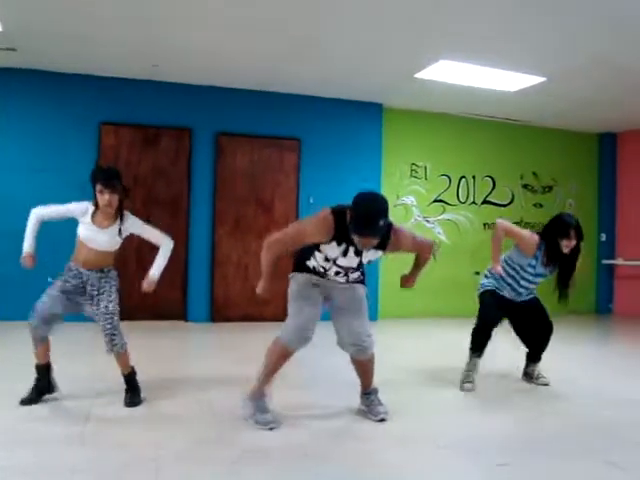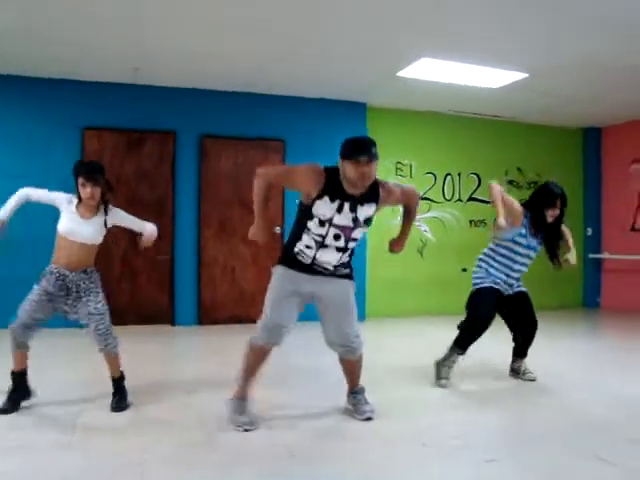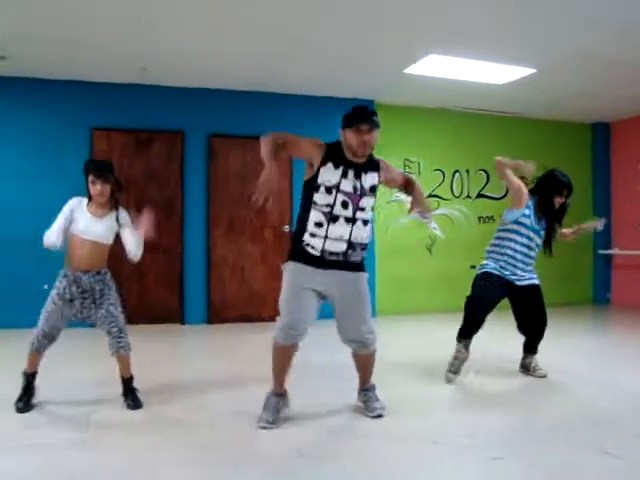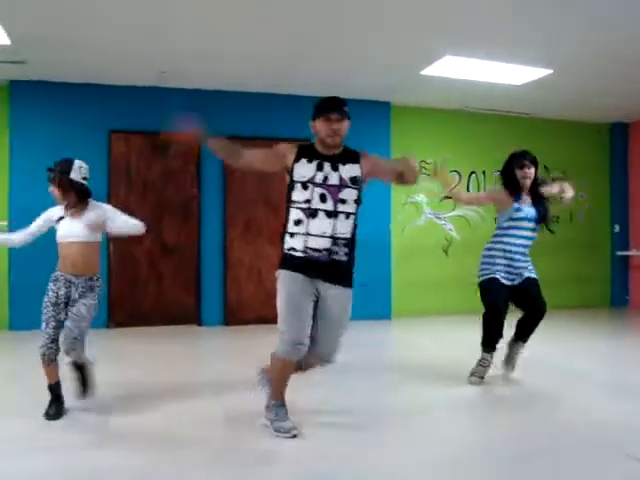
dt=0.4s
person 1, frame 1
left shoulder: (394, 237)
right shoulder: (326, 222)
left elbow: (427, 246)
right elbow: (273, 243)
left wrist: (412, 276)
right wrist: (266, 281)
left hip: (349, 283)
right hip: (309, 276)
left knee: (359, 341)
right knee: (298, 331)
left ankle: (368, 395)
right ankle: (257, 396)
person 1, frame 2
left shoulder: (382, 193)
right shoulder: (316, 179)
left elbow: (413, 196)
right elbow: (263, 175)
left wrist: (402, 237)
right wrist: (260, 222)
left hip: (337, 277)
right hip: (293, 269)
left knee: (348, 341)
right knee: (270, 329)
left ankle: (355, 394)
right ankle: (240, 397)
person 1, frame 3
left shoulder: (380, 170)
right shoulder: (320, 153)
left elbow: (407, 182)
right elbow: (271, 140)
left wrist: (418, 197)
right wrist: (271, 166)
left hip: (350, 271)
right hip: (305, 264)
left knee: (362, 336)
right knee: (290, 328)
left ankle: (366, 391)
right ankle: (277, 395)
person 1, frame 4
left shoulder: (364, 163)
right shoulder: (293, 155)
left elbow: (408, 176)
right elbow: (237, 156)
left wrist: (407, 168)
right wrist: (208, 139)
left hip: (339, 276)
right hip: (297, 270)
left knee: (323, 352)
right knee: (294, 343)
left ankle: (273, 375)
right ankle: (276, 405)
person 2, frame 1
left shoulder: (128, 221)
right shoulder: (82, 209)
left elbow: (166, 243)
right elbow: (37, 213)
left wrist: (154, 274)
right wrist: (28, 249)
left hip: (104, 279)
right hip: (74, 273)
left knee: (112, 333)
right knee: (38, 319)
left ankle: (131, 384)
right ankle: (43, 381)
person 2, frame 2
left shoulder: (110, 213)
right shoulder: (65, 202)
left elbow: (148, 226)
right elbow: (25, 193)
left wrist: (149, 233)
left hip: (87, 280)
right hip: (55, 276)
left knee: (104, 335)
left ankle: (119, 388)
person 2, frame 3
left shoulder: (119, 215)
right shoulder: (75, 205)
left elbow: (134, 255)
right elbow: (50, 238)
left wrist: (141, 233)
right wrist: (56, 239)
left hip: (100, 280)
right hip: (70, 278)
left knee: (118, 334)
right knee: (43, 333)
left ankle: (128, 389)
right ankle: (27, 388)
person 2, frame 4
left shoulder: (100, 210)
right shoulder: (55, 213)
left elbow: (137, 227)
right elbow: (22, 238)
left wrist: (108, 227)
left hip: (88, 287)
right hip: (60, 283)
left knee: (71, 340)
right knee: (48, 344)
left ankle: (80, 366)
right ankle: (56, 398)
person 3, frame 1
left shoulder: (563, 255)
right shoulder: (532, 242)
right elbow: (500, 225)
right wrist: (496, 262)
left hip: (523, 294)
right hip: (496, 287)
left knee: (544, 328)
right knee: (488, 320)
left ankle: (531, 369)
right ankle: (472, 365)
person 3, frame 2
left shoulder: (547, 227)
right shoulder: (519, 214)
left elbow: (563, 230)
right elbow: (494, 187)
left wrist: (571, 250)
right wrist: (500, 217)
left hip: (512, 284)
right hip: (488, 277)
left knee: (528, 324)
right knee: (481, 318)
left ankle: (518, 364)
right ankle: (449, 360)
person 3, frame 3
left shoulder: (548, 216)
right shoulder: (522, 197)
left elbow: (558, 232)
right elbow: (499, 163)
right wrist: (519, 166)
left hip: (524, 277)
right hip: (495, 269)
left knee: (537, 321)
right knee: (477, 304)
left ankle: (528, 360)
right ankle: (462, 349)
person 3, frame 4
left shoulder: (538, 194)
right shoulder: (503, 195)
left elbow: (561, 186)
right elbow: (465, 199)
left wrist: (567, 192)
right wrist: (446, 185)
left hip: (522, 269)
right hip: (496, 268)
left knee: (537, 308)
right knee: (496, 312)
left ankle: (516, 345)
right ankle: (486, 357)
